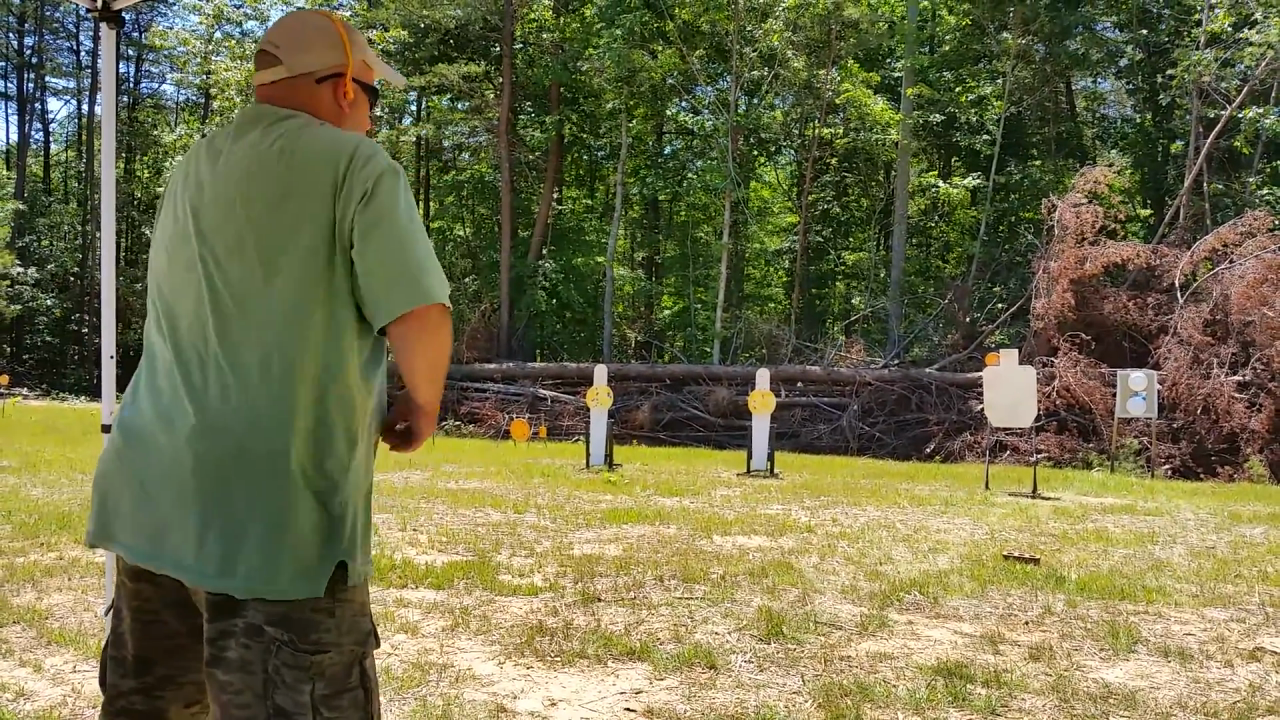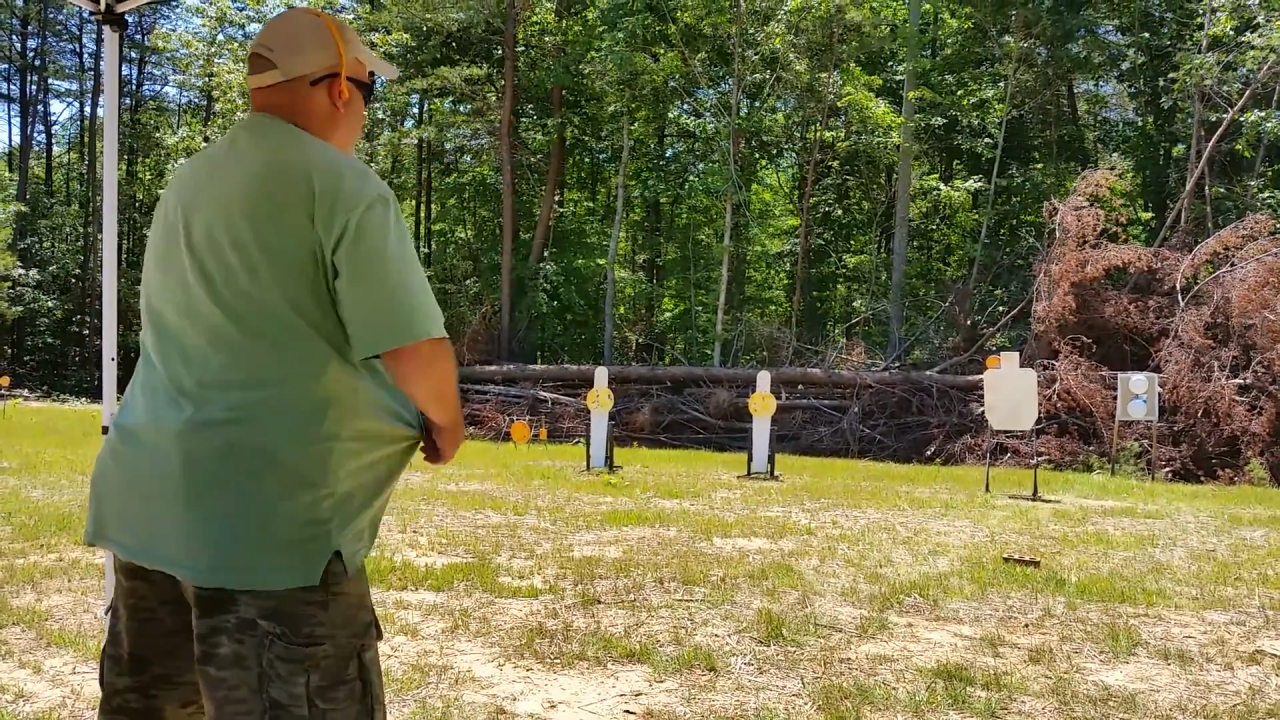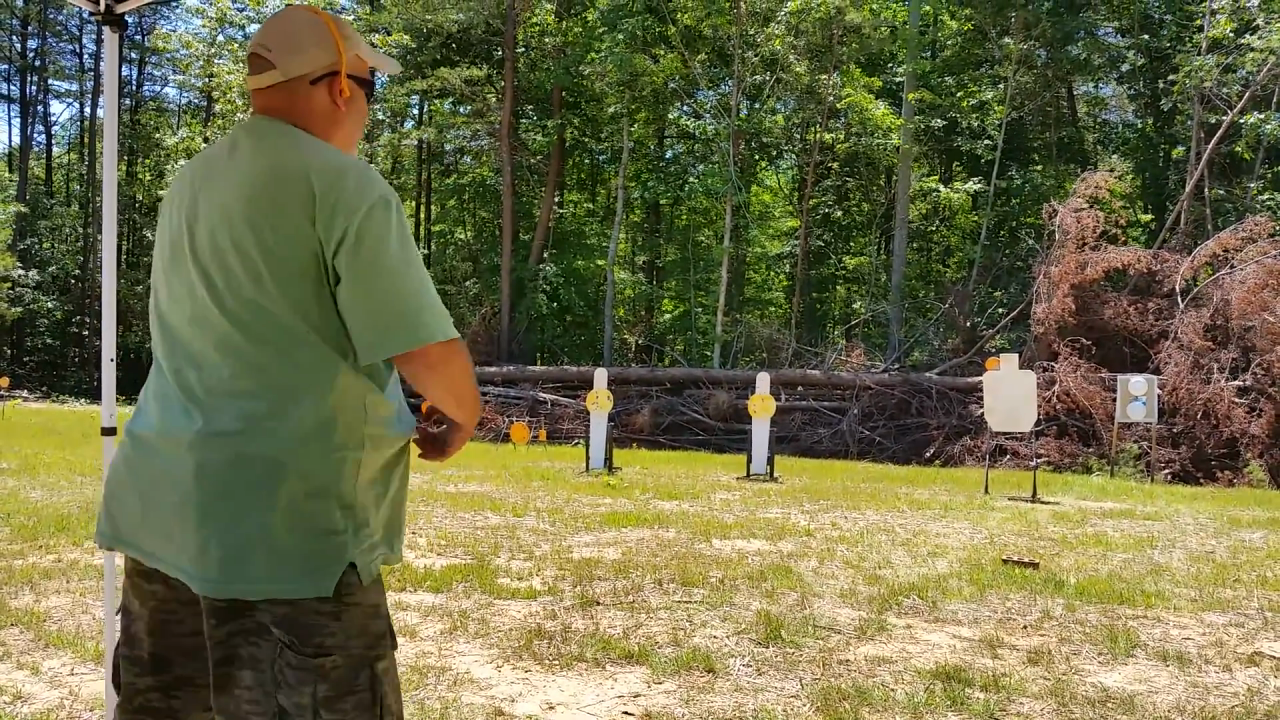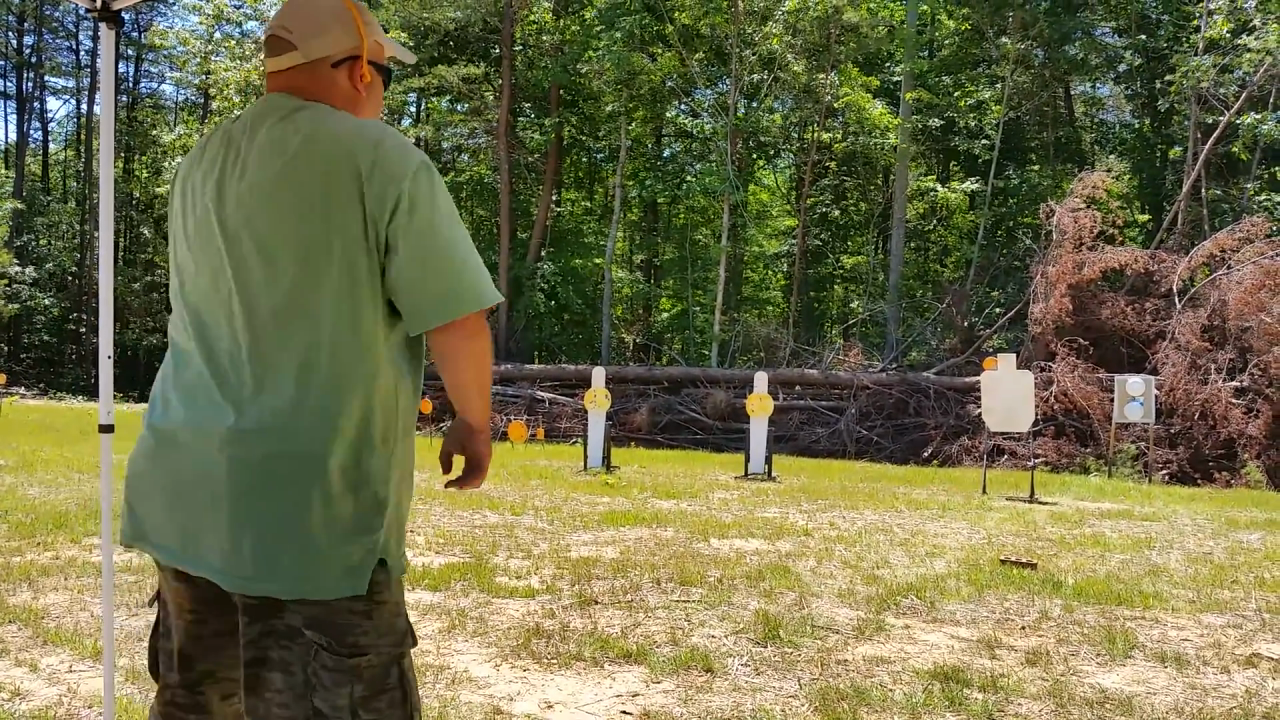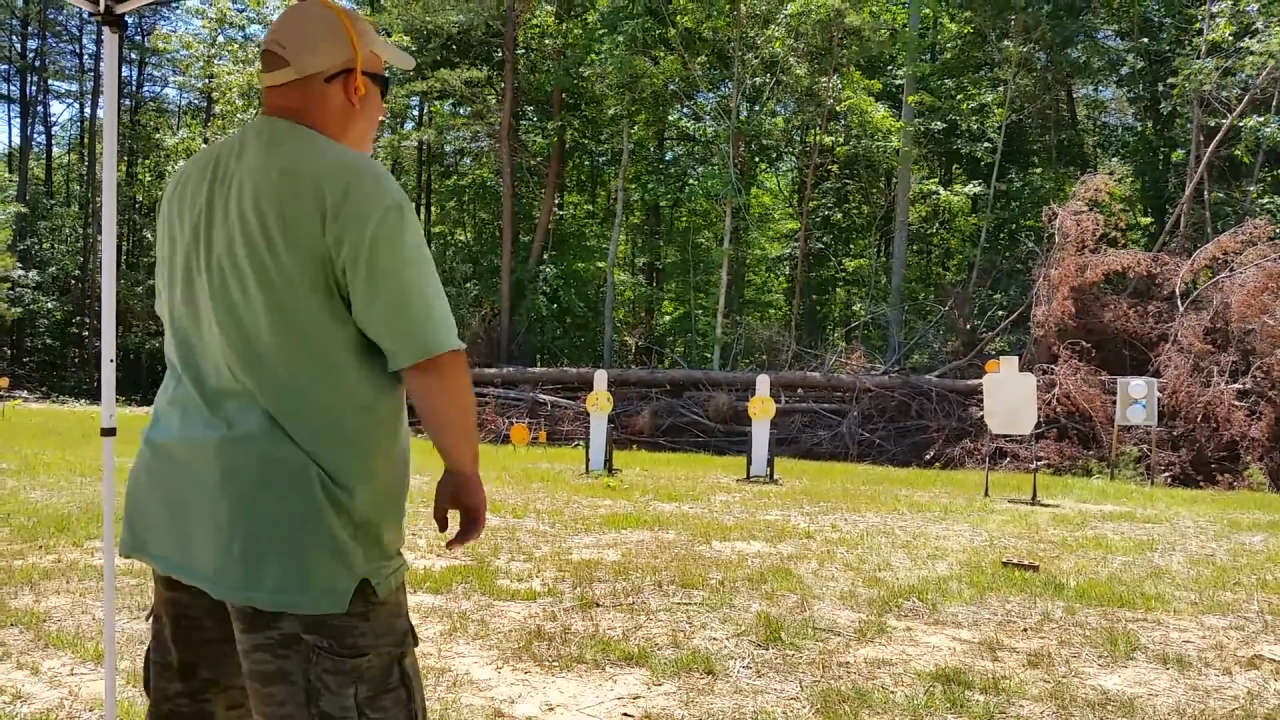
dt=0.2s
person 1, frame 1
left shoulder: (195, 165)
right shoulder: (354, 167)
right elbow: (420, 314)
right wrist: (423, 400)
left hip: (152, 486)
right hip: (271, 500)
person 1, frame 2
left shoulder: (191, 178)
right shoulder: (341, 186)
right elbow: (412, 346)
right wrist: (445, 418)
left hip: (149, 487)
right hip: (266, 504)
person 1, frame 3
left shoulder: (191, 180)
right shoulder: (344, 186)
right elbow: (421, 348)
right wrist: (464, 412)
left hip: (160, 494)
right hip: (279, 511)
person 1, frame 4
left shoulder: (200, 164)
right shoulder: (383, 161)
right elbow: (456, 318)
right wrist: (474, 422)
left hip: (184, 484)
right hip: (307, 502)
person 1, frame 5
left shoulder: (189, 182)
right shoulder: (357, 190)
right elbow: (428, 358)
right wrist: (464, 473)
left hip: (184, 499)
right hip: (300, 515)
